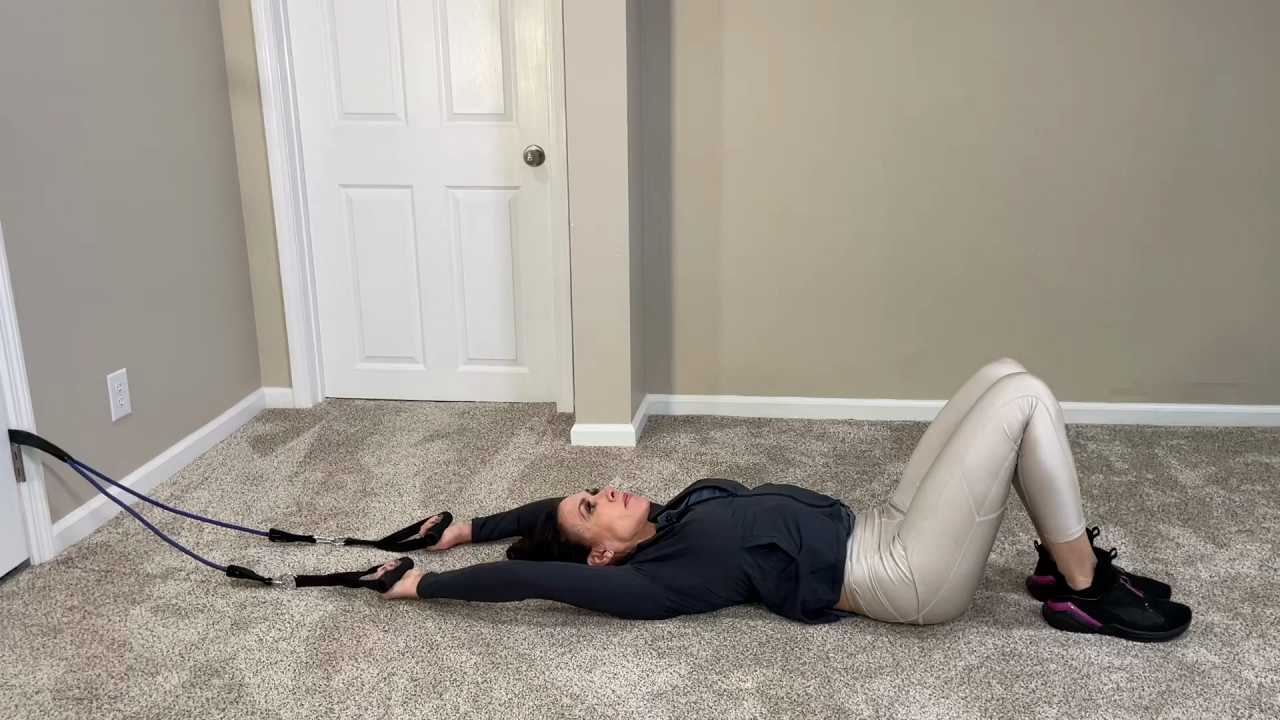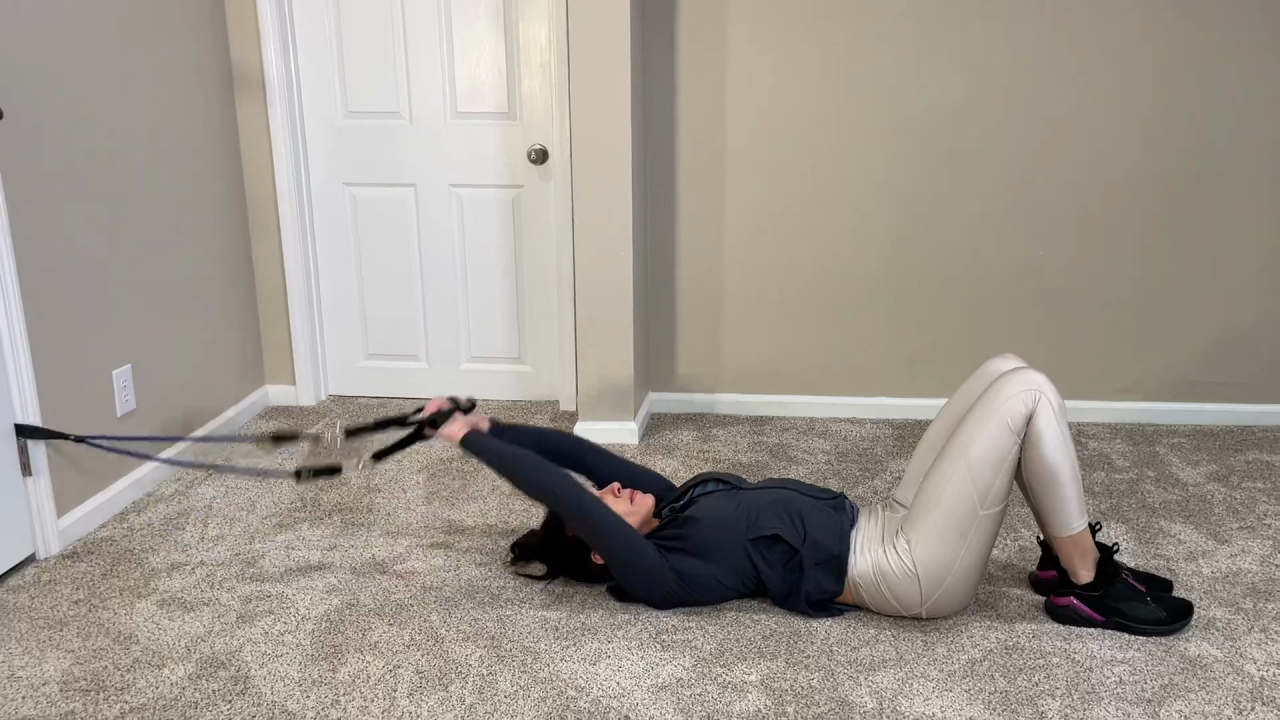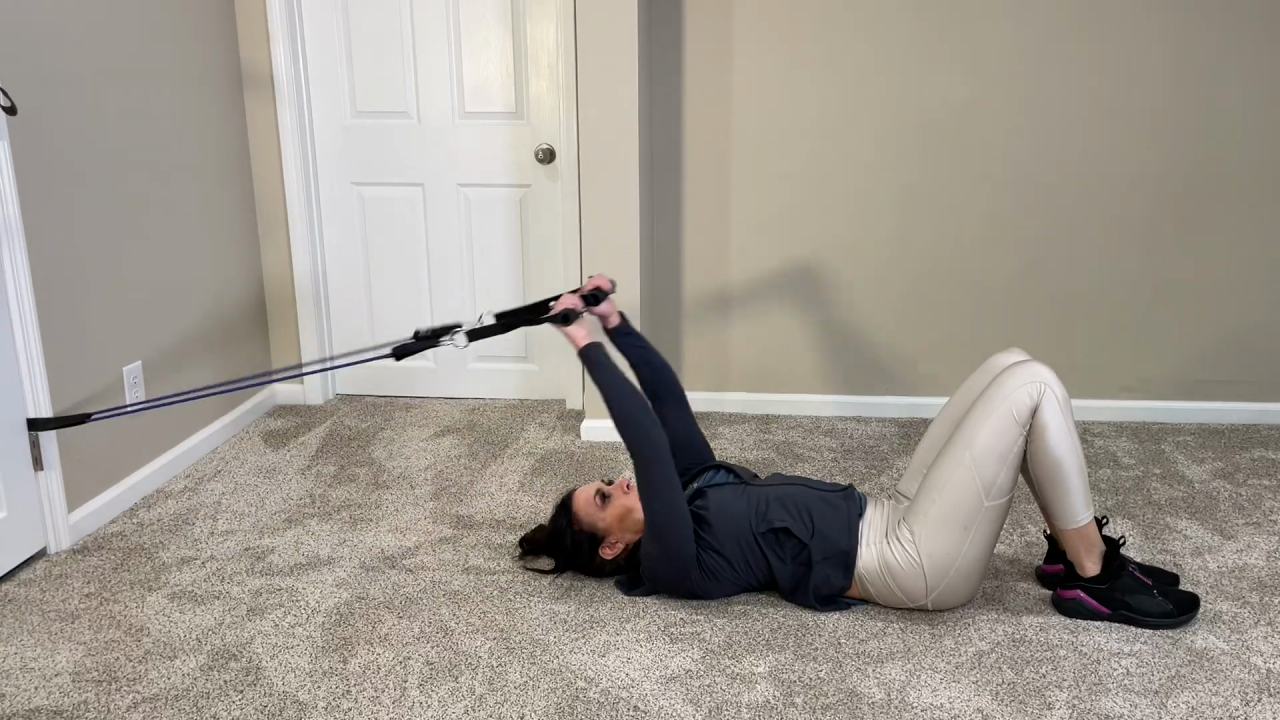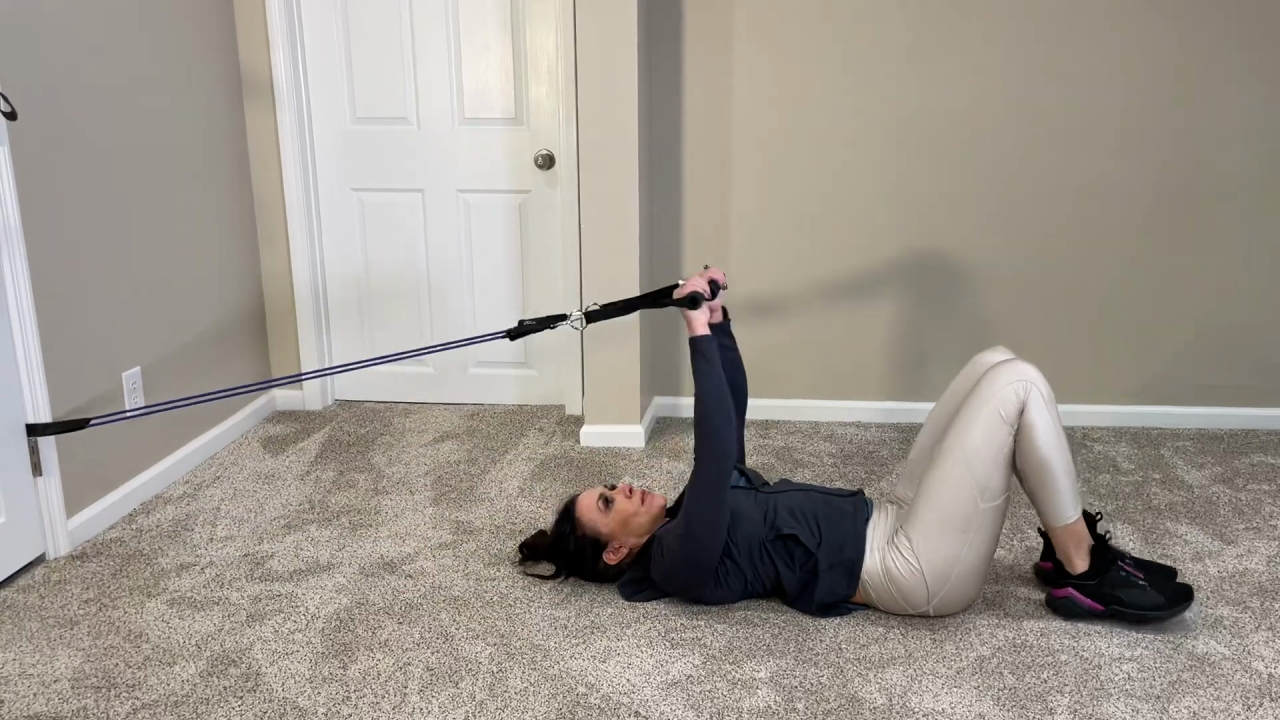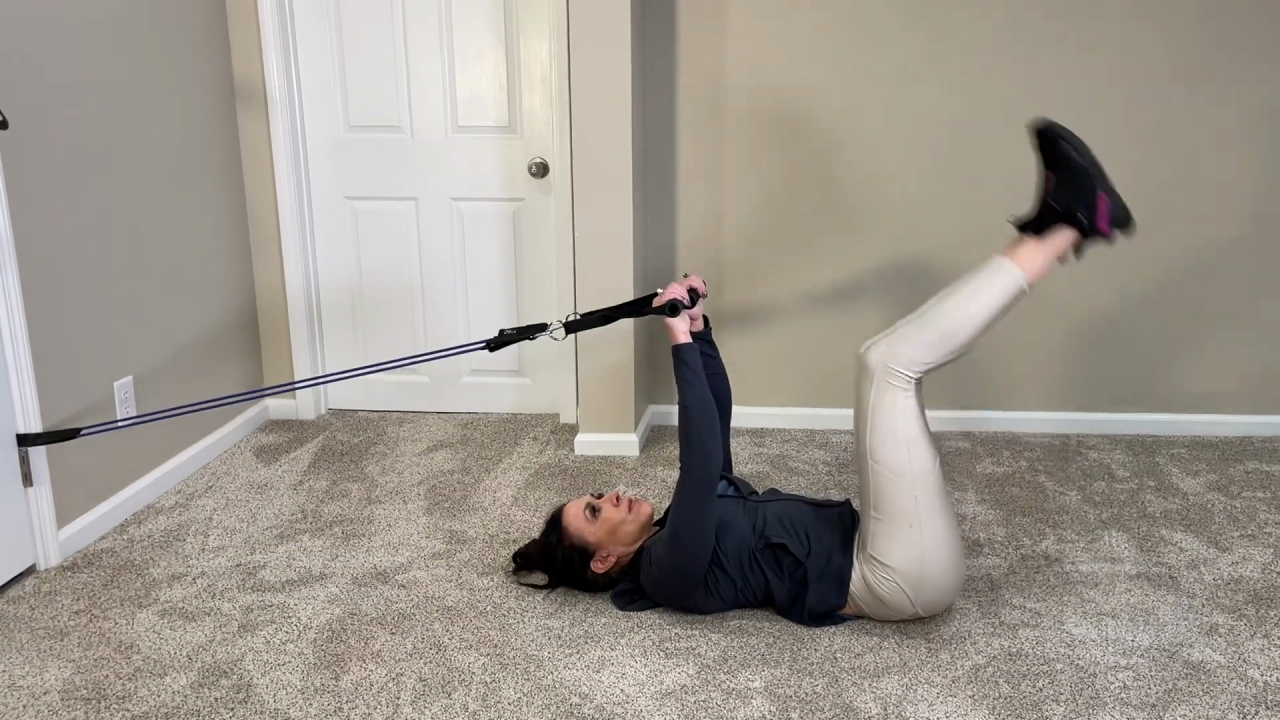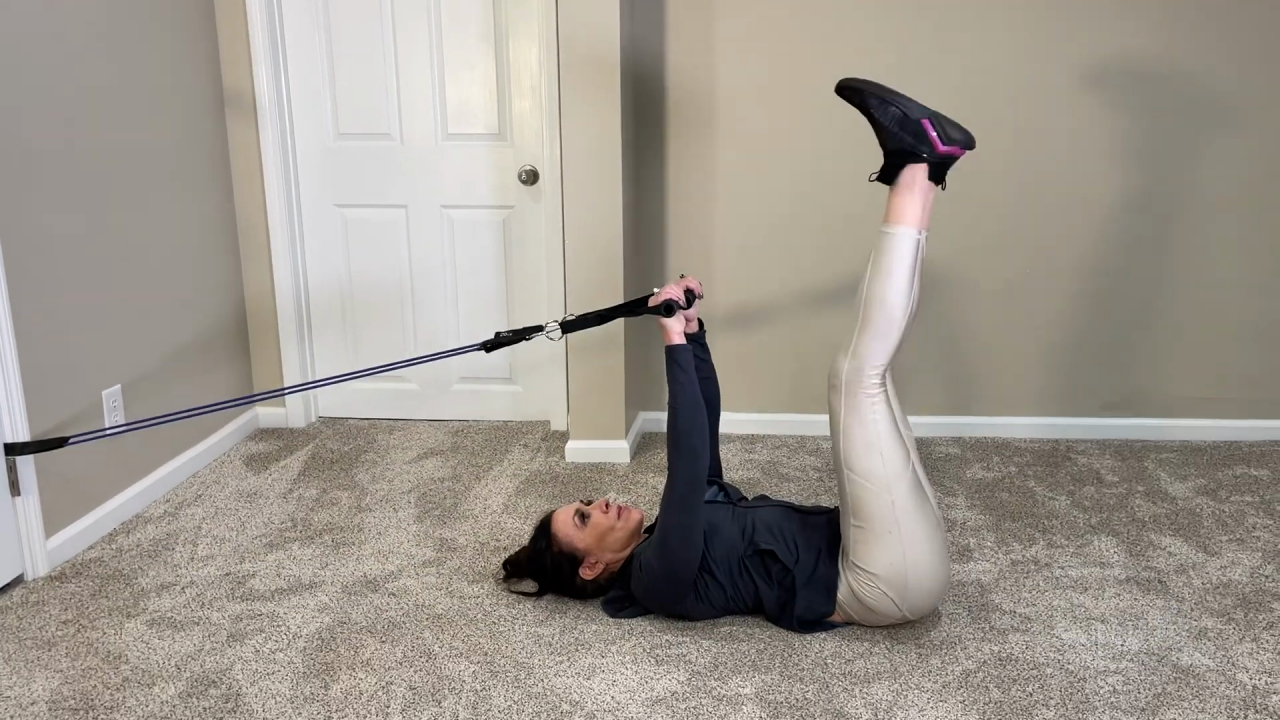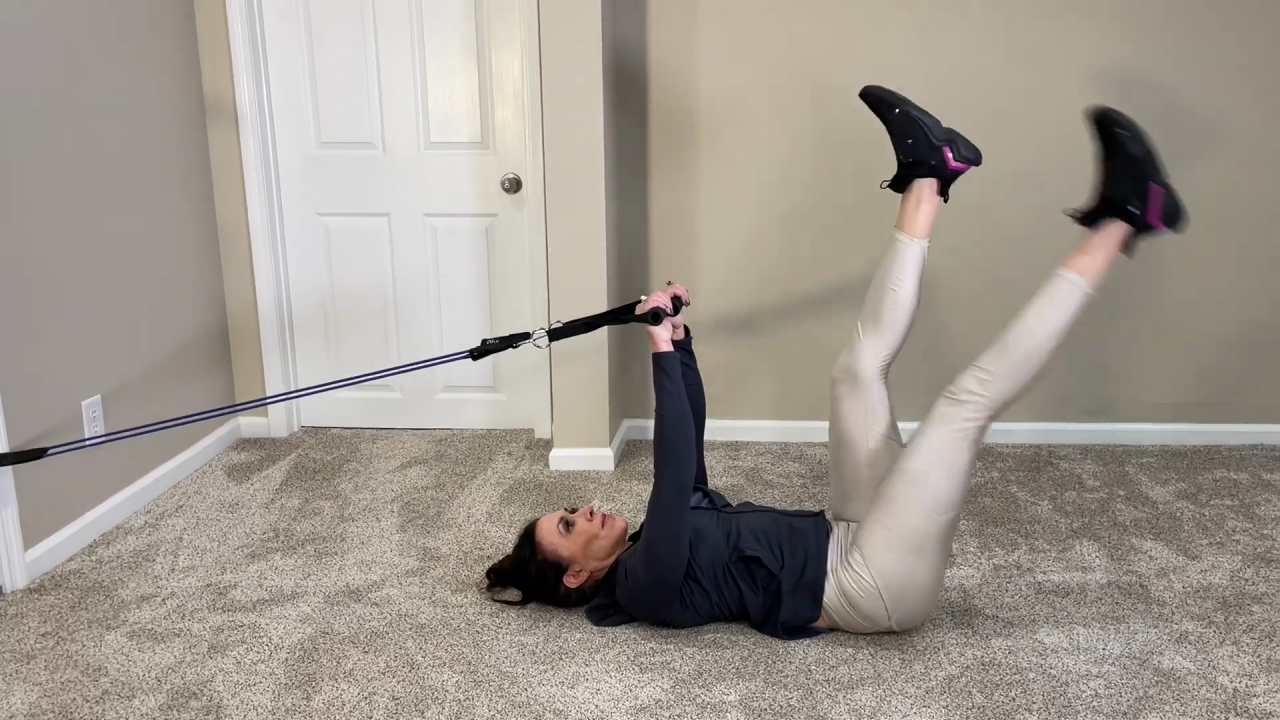
dt=0.5s
person 1, frame 1
left shoulder: (668, 522)
right shoulder: (654, 577)
left elbow: (555, 505)
right elbow: (538, 576)
left wrist: (467, 527)
right wrist: (426, 581)
left hip: (878, 530)
right hip: (907, 578)
left knee: (1003, 377)
right knee: (1022, 401)
left ankle: (1067, 561)
right ankle: (1084, 591)
person 1, frame 2
left shoulder: (672, 508)
right shoulder: (664, 572)
left elbow: (586, 456)
right elbow: (567, 496)
left wrist: (485, 427)
right wrist: (477, 439)
left hip: (886, 524)
right hip: (910, 572)
left knee: (1006, 373)
right knee: (1027, 395)
left ankle: (1071, 558)
right ankle: (1089, 585)
person 1, frame 3
left shoulder: (697, 489)
right shoulder: (672, 564)
left elbow: (668, 411)
right elbow: (647, 444)
left wrist: (618, 326)
right wrist: (589, 349)
left hip: (891, 519)
right hip: (914, 565)
left knee: (1014, 368)
right knee: (1032, 387)
left ankle: (1073, 552)
right ankle: (1094, 576)
person 1, frame 4
left shoulder: (686, 519)
right shoulder: (681, 562)
left elbow: (730, 413)
right elbow: (716, 455)
left wrist: (715, 322)
right wrist: (698, 339)
left hip: (891, 523)
right hip: (916, 571)
left knee: (997, 367)
right knee: (1016, 386)
left ankle: (1070, 548)
right ankle: (1084, 570)
person 1, frame 5
left shoulder: (678, 532)
right shoulder: (673, 574)
left elbow: (711, 442)
right elbow: (702, 463)
left wrist: (693, 329)
right wrist: (682, 347)
left hip: (874, 547)
right hip: (900, 580)
left knee: (890, 364)
right knee: (886, 362)
left ankle: (1058, 226)
right ankle: (1061, 231)
person 1, frame 6
left shoulder: (666, 542)
right shoulder: (660, 578)
left elbow: (702, 438)
right elbow: (688, 463)
left wrist: (692, 334)
right wrist: (675, 347)
left hip: (866, 548)
right hip: (894, 583)
left knee: (864, 367)
right knee: (858, 373)
left ankle: (920, 172)
right ankle: (913, 167)
person 1, frame 7
left shoulder: (655, 546)
right shoulder: (644, 584)
left elbow: (684, 440)
right elbow: (672, 468)
left wrist: (677, 338)
right wrist: (662, 355)
left hip: (842, 544)
right hip: (872, 585)
left knee: (862, 362)
right knee: (967, 399)
right ankle: (1115, 225)
